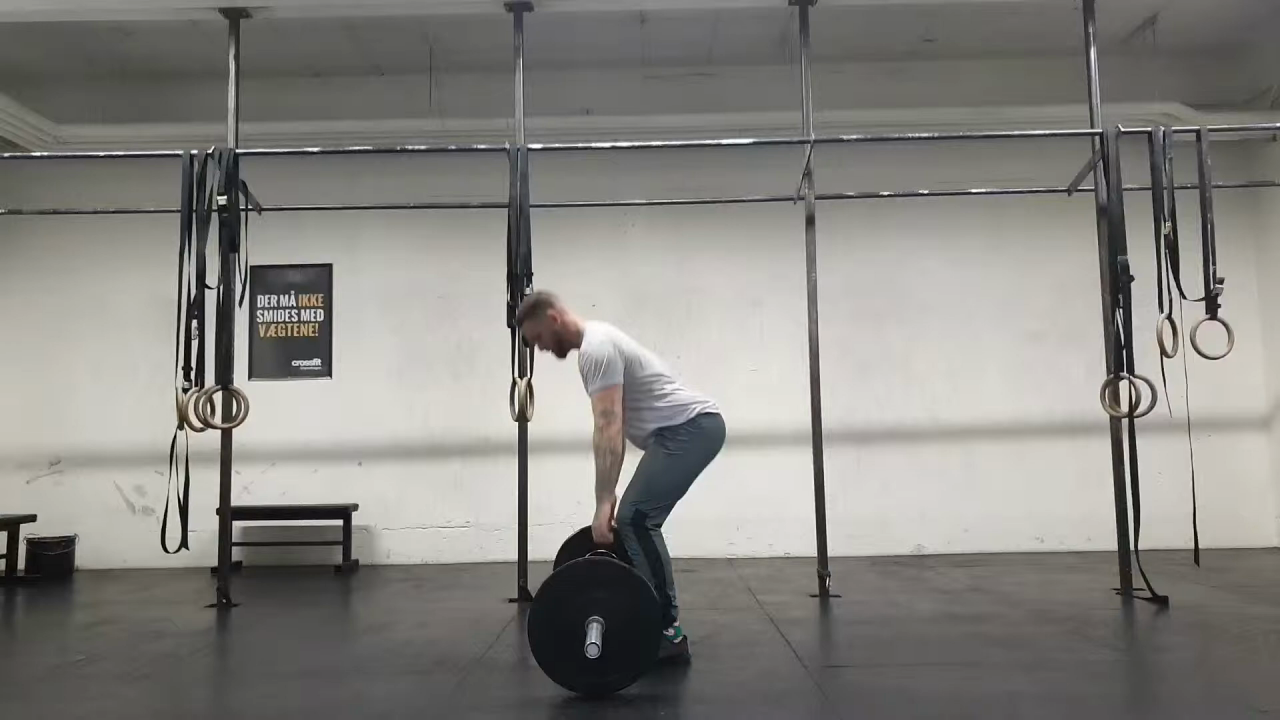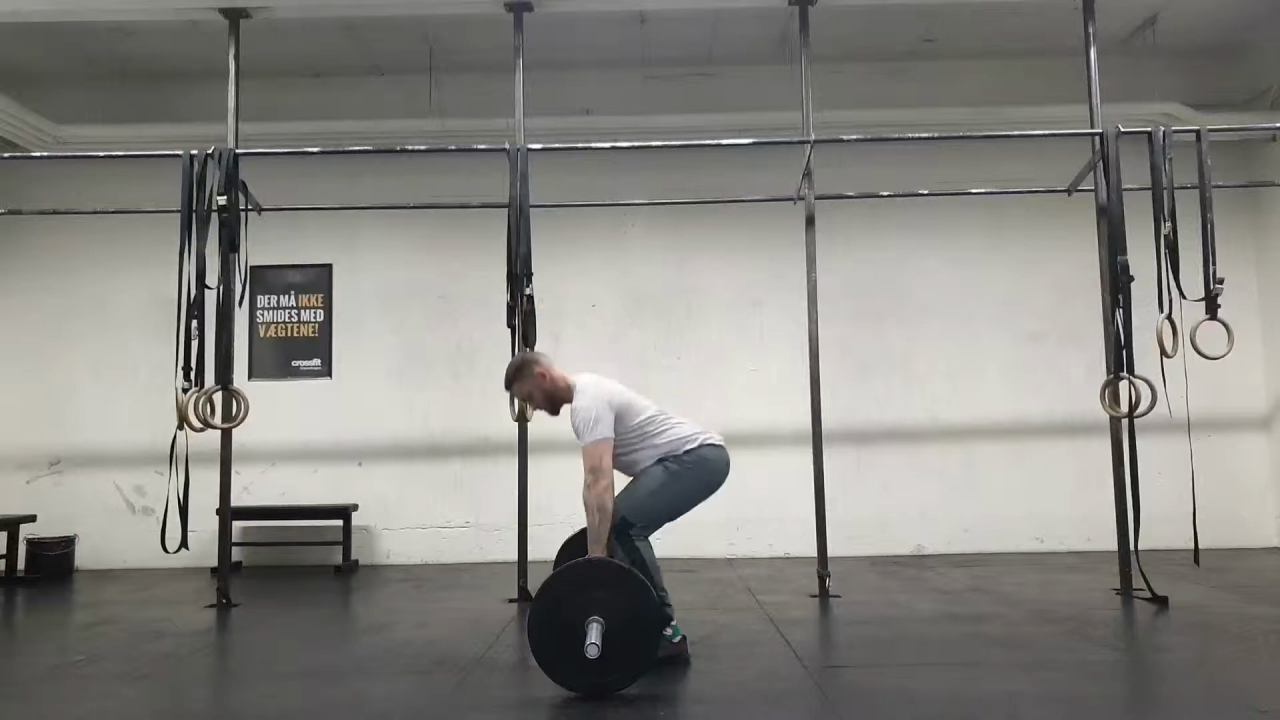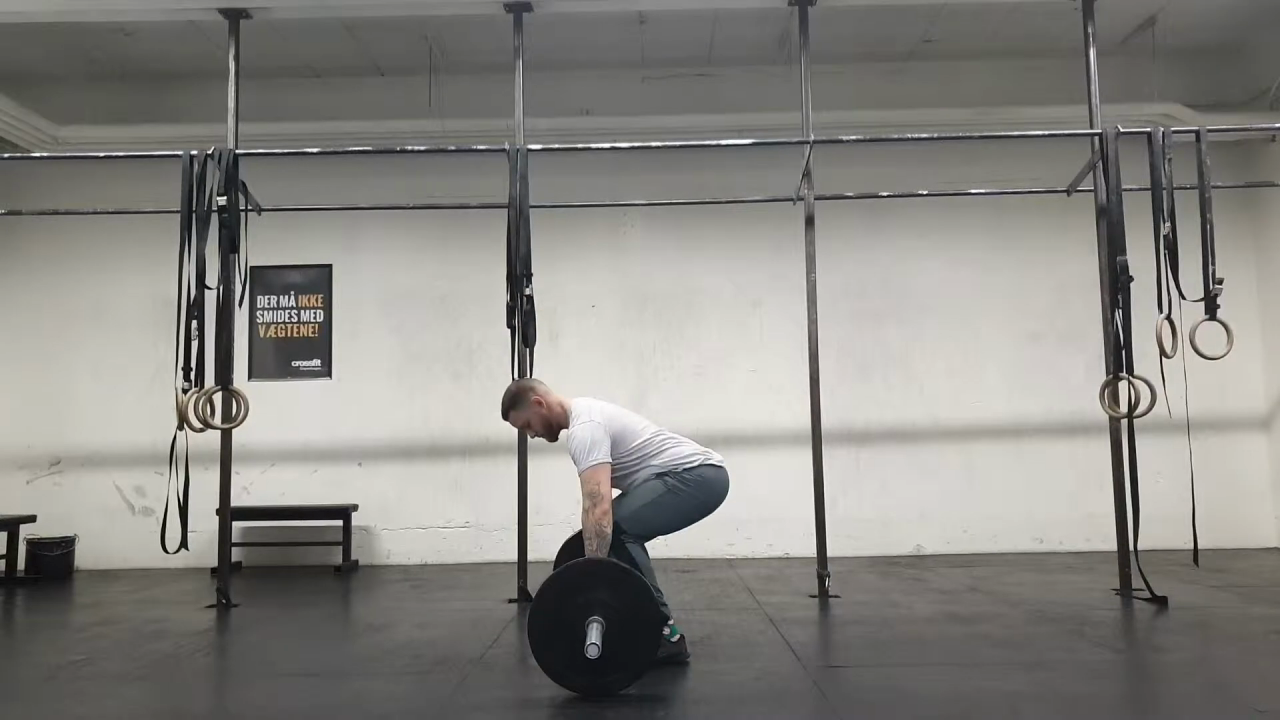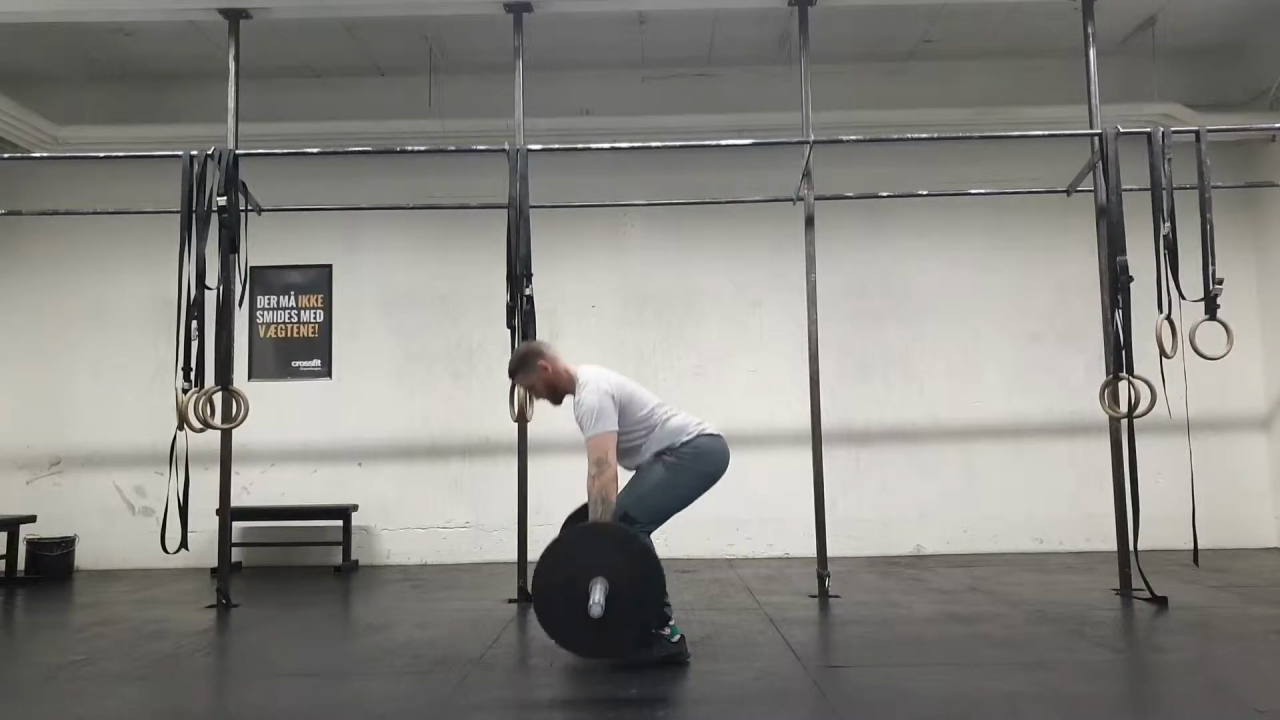
dt=0.3s
person 1, frame 1
left shoulder: (596, 347)
right shoulder: (596, 341)
left elbow: (609, 429)
right elbow: (612, 427)
left wrist: (604, 503)
right wrist: (609, 498)
left hip: (691, 426)
right hip: (689, 426)
left knee: (636, 519)
right knee: (635, 518)
left ankle: (668, 633)
person 1, frame 2
left shoulder: (587, 402)
right shoulder: (587, 390)
left elbow: (598, 484)
right elbow: (601, 480)
left wrist: (596, 556)
right wrist: (601, 542)
left hip: (696, 458)
right hip: (699, 456)
left knee: (622, 527)
right knee: (622, 524)
left ankle: (665, 633)
person 1, frame 3
left shoulder: (584, 429)
right shoulder: (584, 413)
left elbow: (597, 509)
right elbow: (600, 507)
left hip: (698, 477)
right hip: (701, 473)
left knee: (616, 531)
right knee: (619, 529)
left ankle: (663, 633)
person 1, frame 4
left shoulder: (591, 394)
right shoulder: (590, 383)
left elbow: (602, 475)
right elbow: (604, 472)
left hip: (697, 451)
right hip: (700, 449)
left knee: (625, 525)
right knee: (626, 523)
left ankle: (665, 633)
